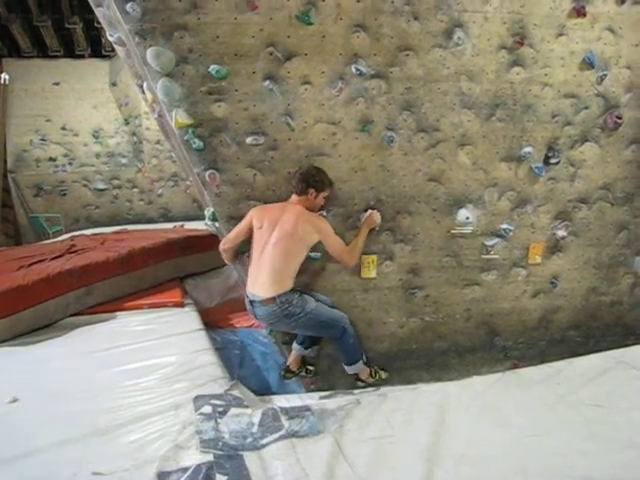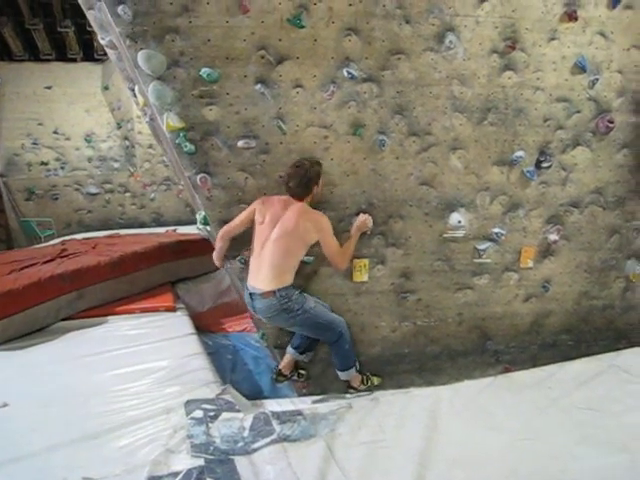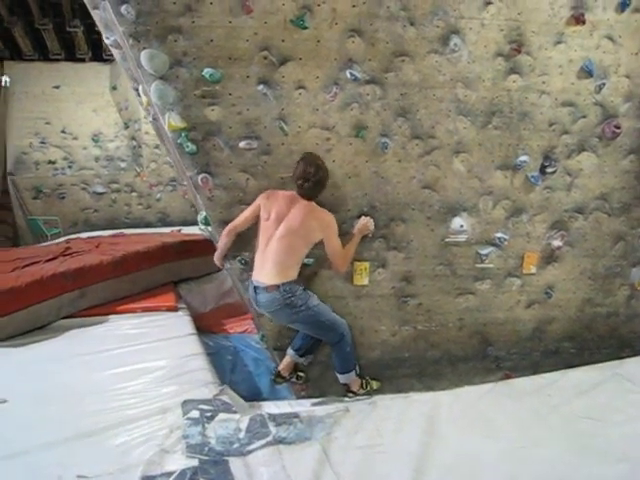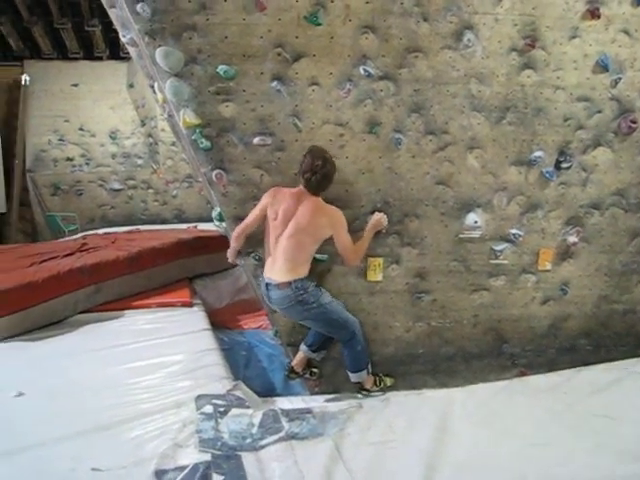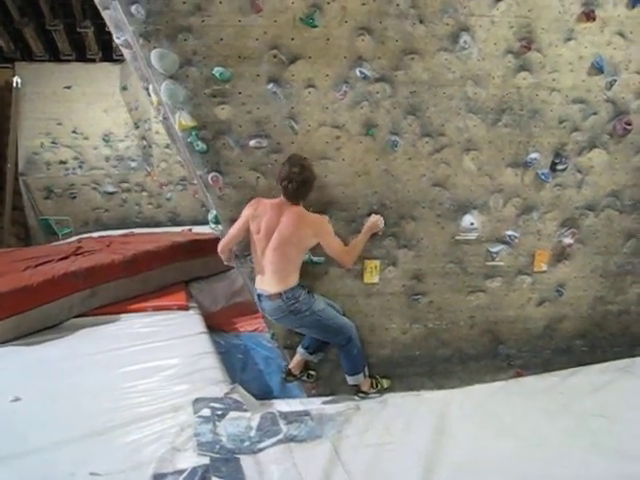
dt=0.5s
person 1, frame 1
left shoulder: (259, 211)
right shoulder: (314, 222)
left elbow: (225, 246)
right elbow: (349, 259)
left wrist: (231, 261)
right wrist: (366, 227)
left hip: (252, 303)
right hip: (276, 307)
left knee: (323, 307)
right knee: (340, 324)
left ankle: (294, 363)
right ankle: (363, 373)
person 1, frame 2
left shoulder: (264, 204)
right shoulder: (316, 220)
left elbow: (224, 234)
right elbow: (340, 263)
left wrist: (218, 257)
right wrist: (357, 231)
left hip: (252, 297)
right hip: (276, 300)
left knee: (320, 314)
right knee: (337, 328)
left ankle: (286, 366)
right ankle: (355, 380)
person 1, frame 3
left shoulder: (269, 198)
right shoulder: (323, 219)
left elbow: (230, 231)
right elbow: (340, 265)
left wrist: (219, 255)
right wrist: (358, 233)
left hip: (256, 292)
right hip: (281, 295)
left knee: (320, 318)
right knee: (339, 330)
left ankle: (286, 368)
right ankle: (354, 384)
person 1, frame 4
left shoulder: (274, 195)
right shoulder: (331, 215)
left elbow: (238, 234)
right elbow: (352, 259)
left wrist: (232, 253)
right wrist: (372, 229)
left hip: (268, 289)
right hip: (293, 292)
left knee: (333, 313)
right knee: (350, 328)
left ankle: (299, 363)
right ankle: (366, 381)
person 1, frame 5
left shoulder: (256, 207)
right shoulder: (314, 223)
left elbow: (223, 247)
right elbow: (346, 259)
left wrist: (227, 258)
right wrist: (368, 230)
left hip: (262, 298)
right hip: (285, 302)
left knee: (332, 315)
right knee: (346, 332)
left ankle: (296, 366)
right ankle: (363, 383)
